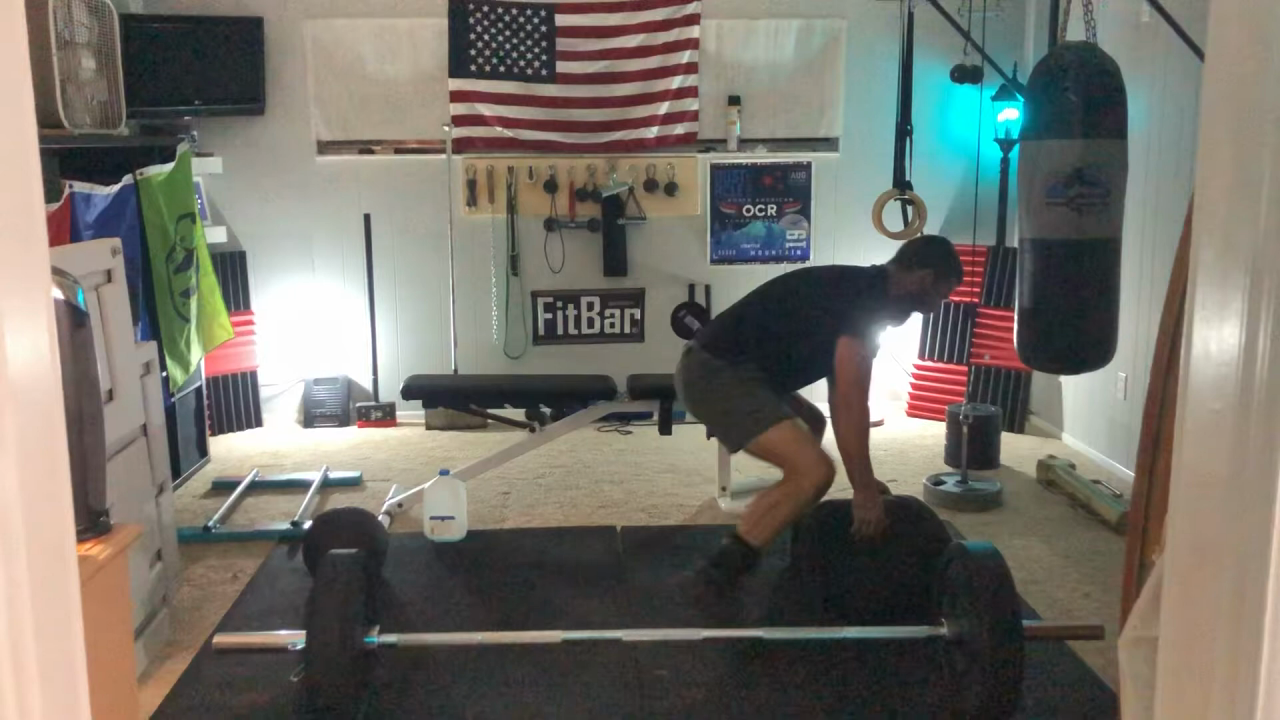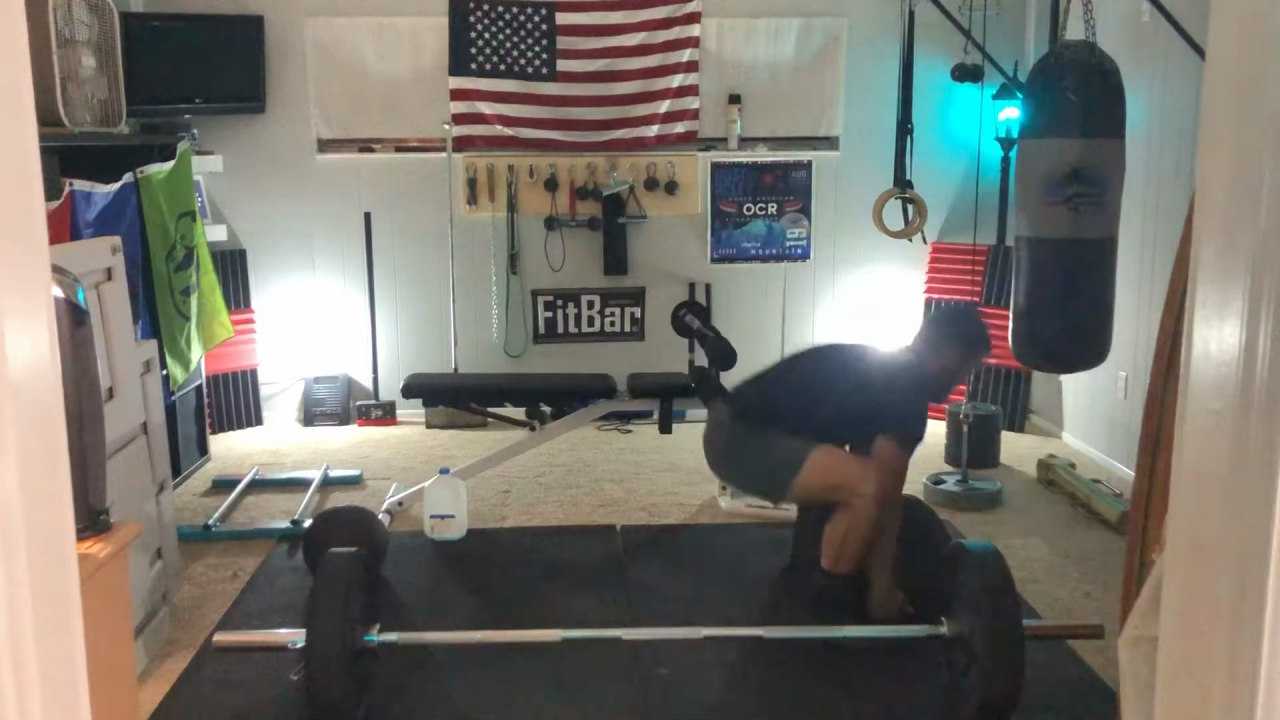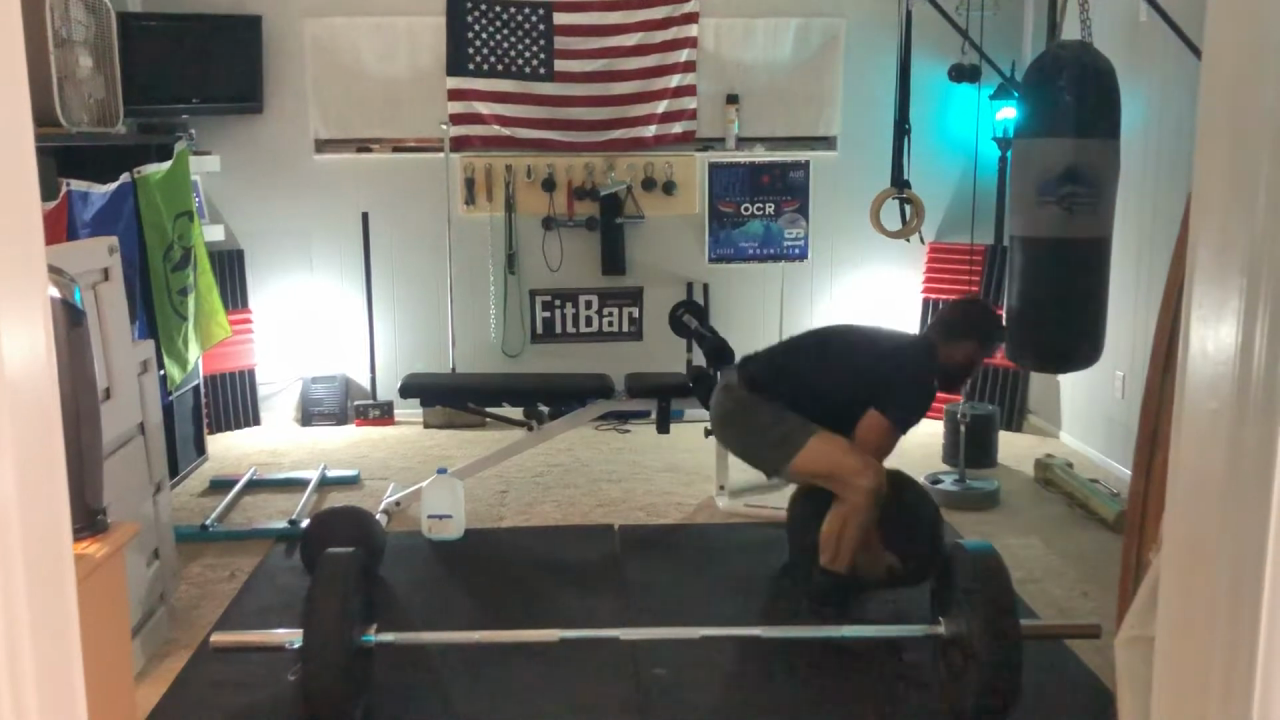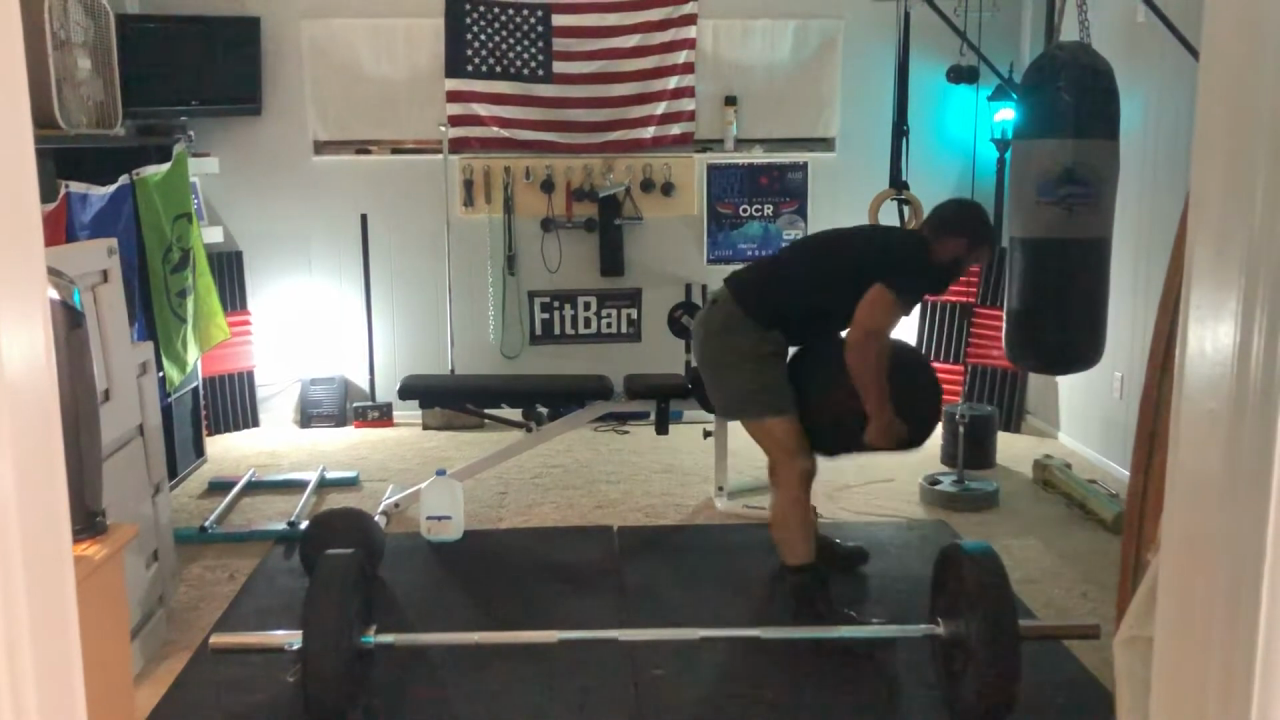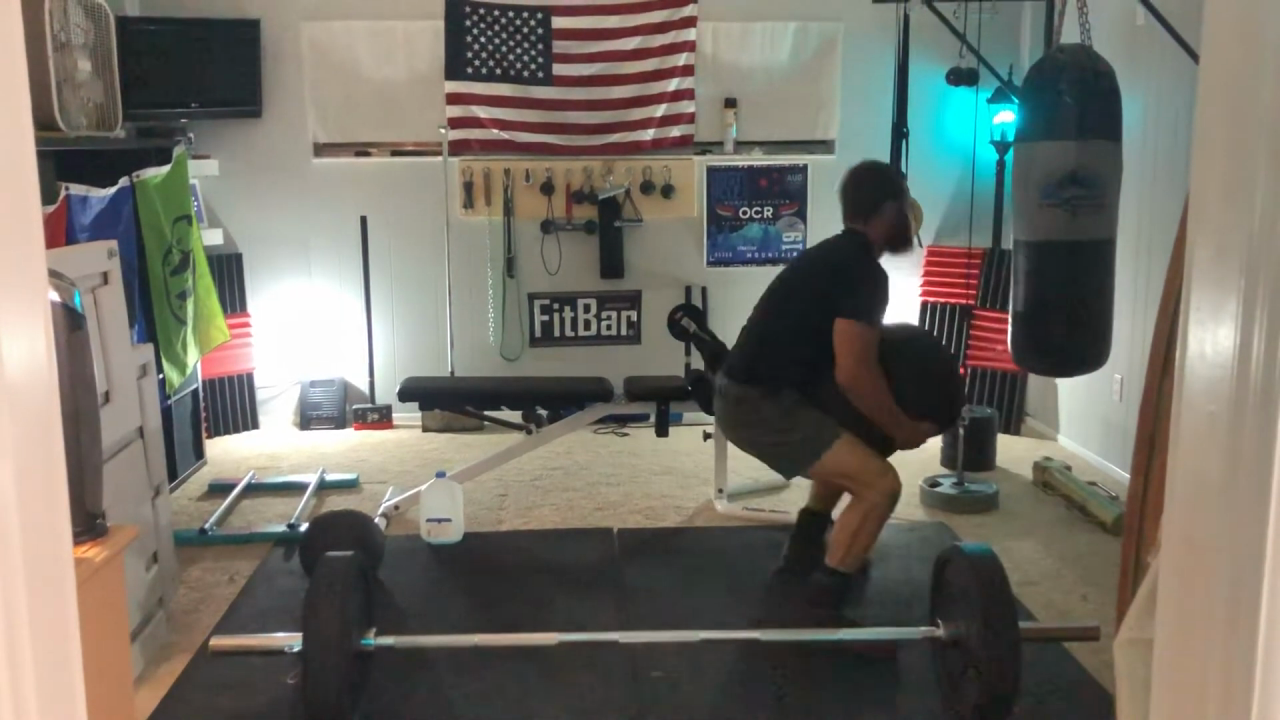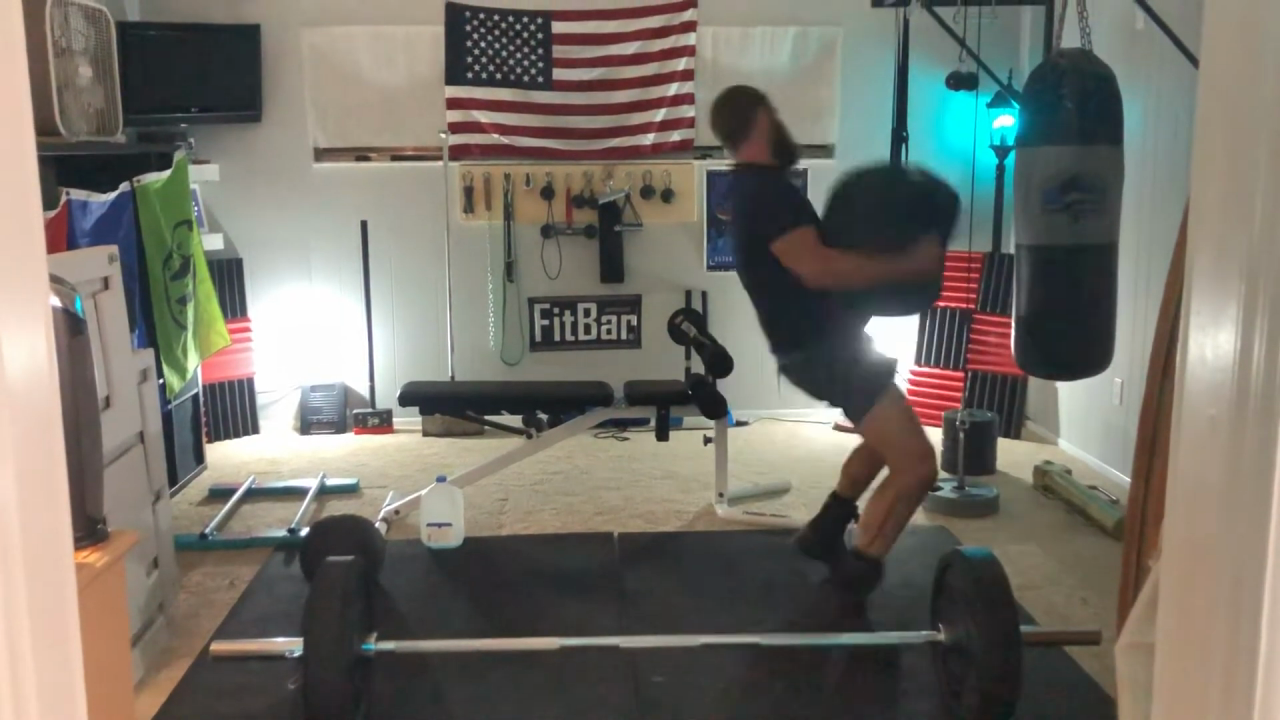
dt=0.4s
person 1, frame 1
left shoulder: (857, 290)
right shoulder: (867, 299)
left elbow: (841, 398)
right elbow: (850, 402)
left wrist: (862, 479)
right wrist: (864, 488)
left hip: (721, 365)
right hip: (715, 374)
left knee: (810, 424)
right knee: (814, 471)
right ankle: (721, 570)
person 1, frame 2
left shoulder: (884, 367)
right shoulder: (906, 395)
left elbow: (860, 466)
right elbow: (883, 492)
right wrist: (883, 581)
left hip: (736, 425)
right hip: (741, 443)
right knee: (867, 489)
right ankle: (827, 604)
person 1, frame 3
left shoulder: (902, 356)
right shoulder: (914, 383)
left elbow: (856, 451)
right elbow: (860, 468)
right wrist: (872, 550)
left hip: (743, 394)
right hip: (747, 410)
right knee: (863, 482)
right ankle: (824, 605)
person 1, frame 4
left shoulder: (891, 249)
right shoulder: (912, 264)
left elbow: (857, 334)
right elbow: (862, 338)
right wrist: (882, 418)
left hip: (734, 320)
right hip: (738, 338)
right knee: (792, 466)
left ankle: (806, 544)
right ankle: (811, 607)
person 1, frame 5
left shoulder: (835, 256)
right shoulder: (865, 273)
right elbow: (853, 375)
right wrist: (902, 427)
left hip: (760, 391)
right hip: (759, 406)
left knee: (849, 449)
right knee: (879, 483)
left ankle: (804, 548)
right ankle: (822, 605)
person 1, frame 6
left shoulder: (758, 188)
right shoulder: (766, 194)
right elbow: (820, 271)
right wrist: (908, 264)
left hip: (821, 345)
right hip: (829, 346)
left knee: (886, 436)
right knee: (915, 464)
left ankle: (825, 531)
right ankle: (850, 582)
